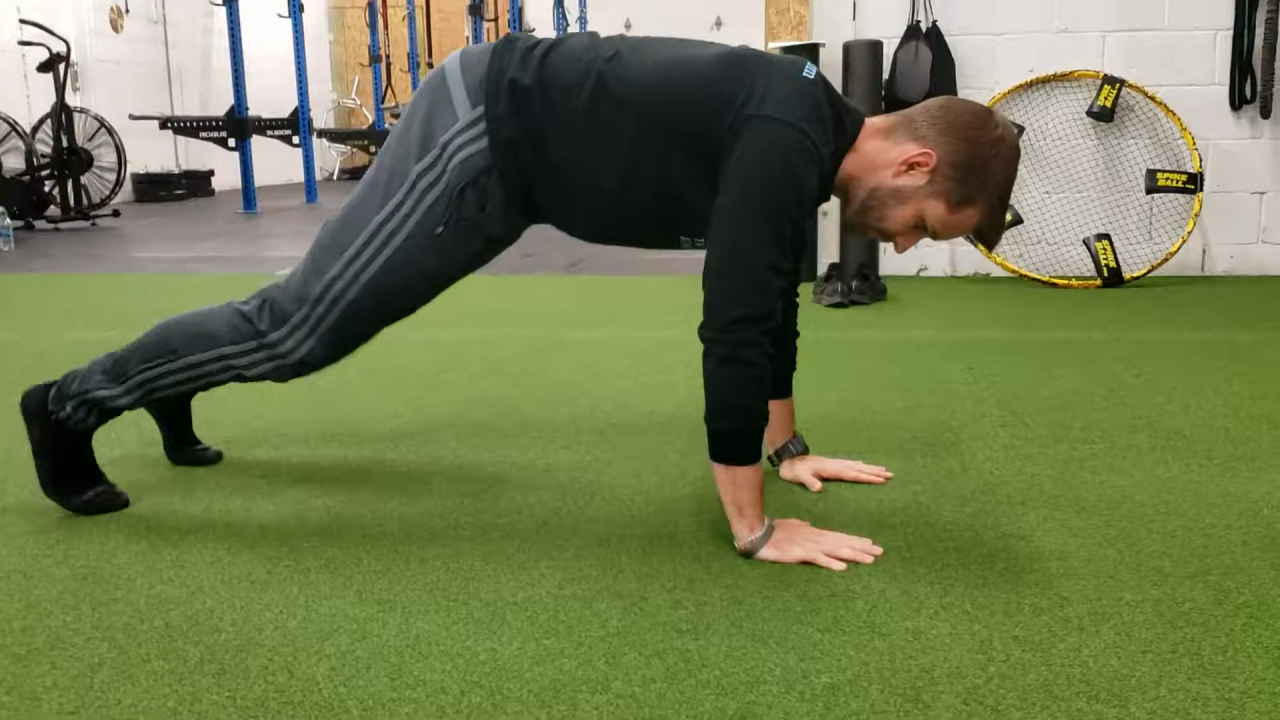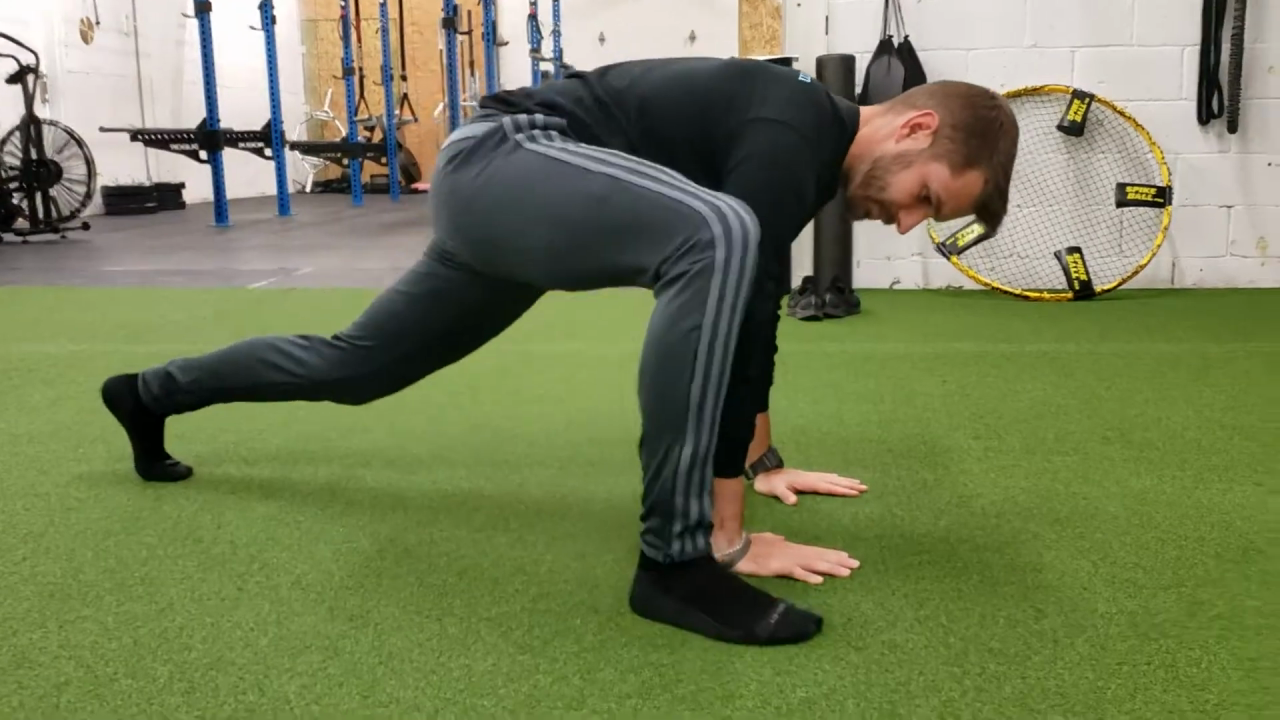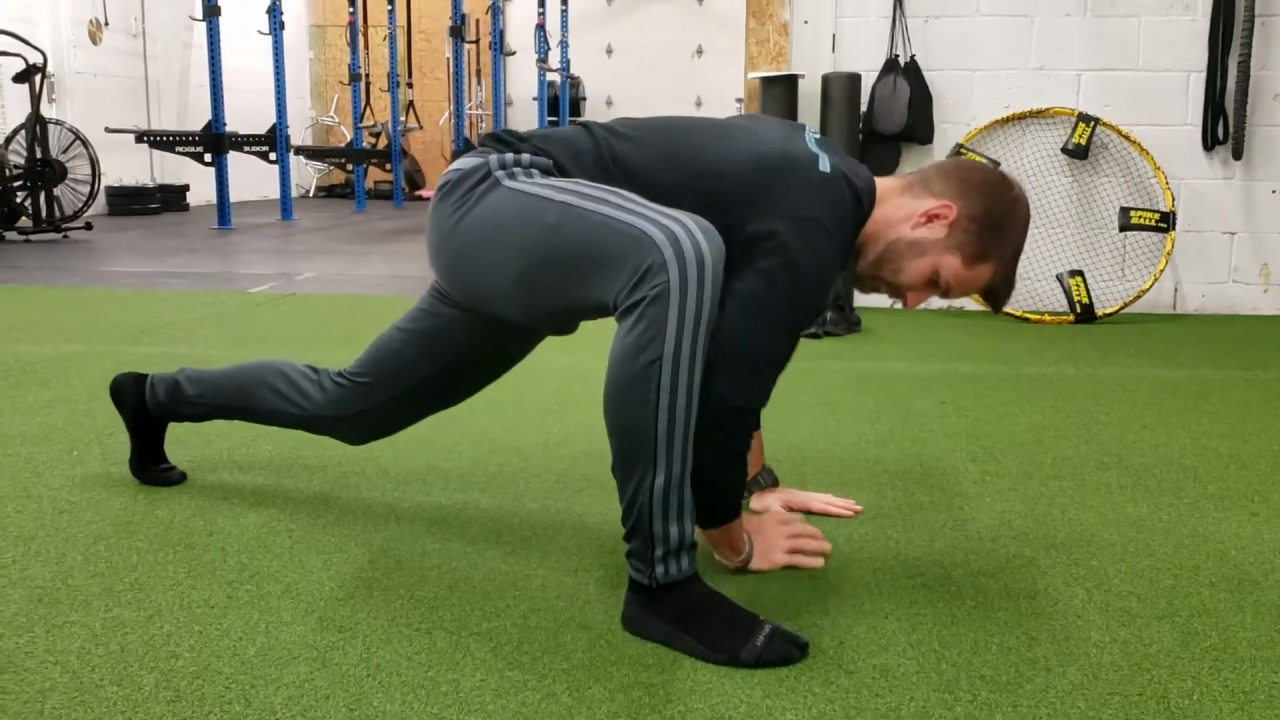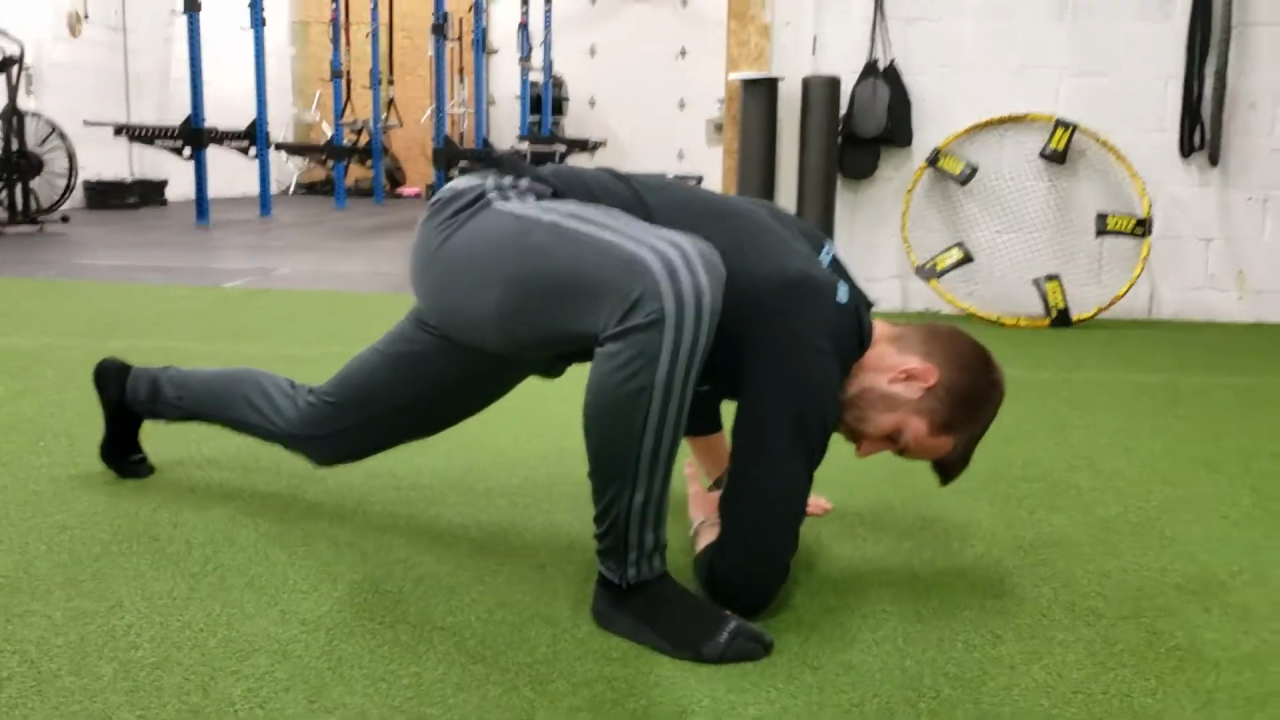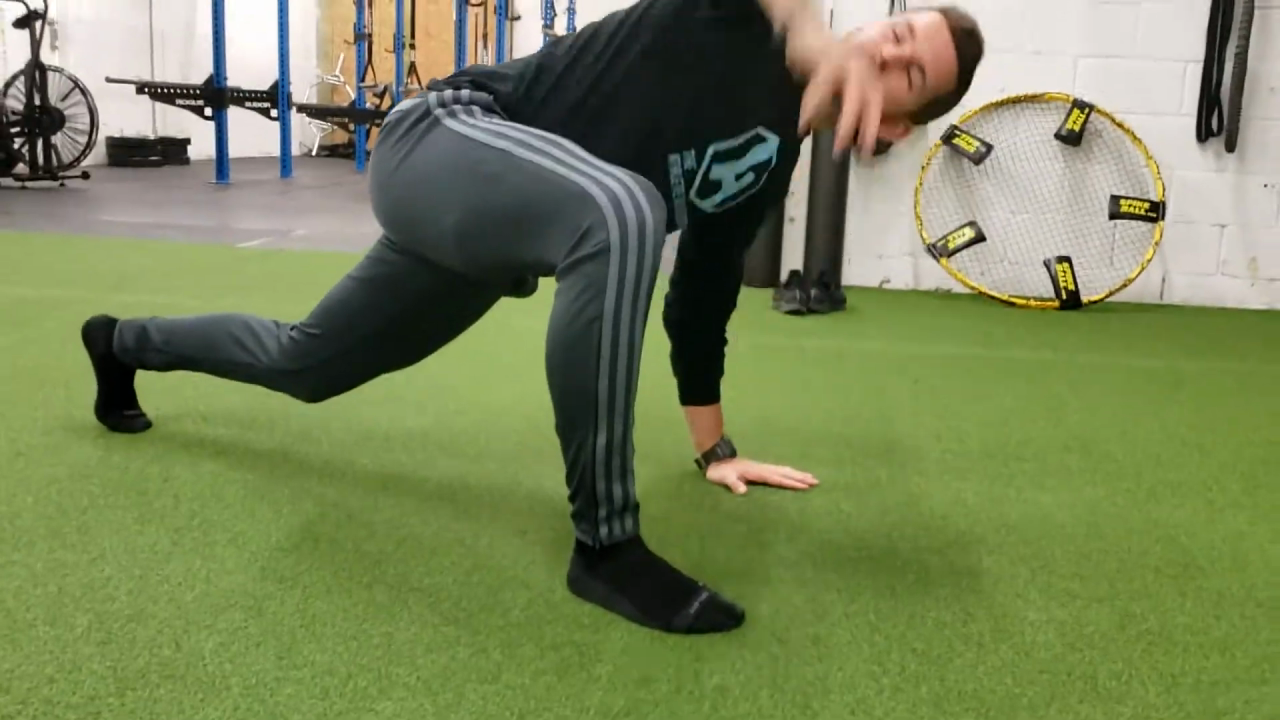
dt=0.7s
person 1, frame 1
left shoulder: (805, 136)
right shoulder: (790, 143)
left elbow: (769, 302)
right elbow: (734, 321)
left wrist: (786, 446)
right wrist: (754, 527)
left hip: (508, 154)
right hip: (482, 132)
left knee: (335, 307)
right knee: (304, 324)
left ankle: (169, 394)
right ankle: (69, 406)
person 1, frame 2
left shoulder: (802, 136)
right shoulder: (789, 135)
left elbow: (751, 307)
right elbow: (733, 296)
left wrist: (762, 460)
right wrist: (728, 538)
left hip: (509, 199)
right hip: (501, 160)
left knee: (355, 366)
right knee: (717, 234)
left ankle: (150, 395)
right ankle: (675, 561)
person 1, frame 3
left shoulder: (817, 183)
right shoulder: (812, 225)
left elbow: (728, 343)
right elbow: (717, 399)
left wrist: (758, 481)
right wrist: (733, 540)
left hip: (501, 232)
right hip: (490, 200)
left knee: (351, 404)
right knee: (680, 254)
left ankle: (155, 397)
right ankle: (661, 580)
person 1, frame 4
left shoulder: (816, 295)
right shoulder: (807, 345)
right elbow: (746, 579)
left wrist: (726, 482)
right wrist: (737, 517)
left hip: (493, 270)
right hip: (480, 233)
left knee: (318, 427)
right knee: (676, 280)
left ankle: (136, 390)
right ankle: (630, 581)
person 1, frame 5
left shoulder: (766, 156)
left elbow: (700, 297)
left wrist: (714, 448)
left hip: (473, 211)
right hip: (441, 137)
left knee: (303, 362)
right knee: (620, 210)
left ankle: (126, 342)
right ankle: (605, 543)
